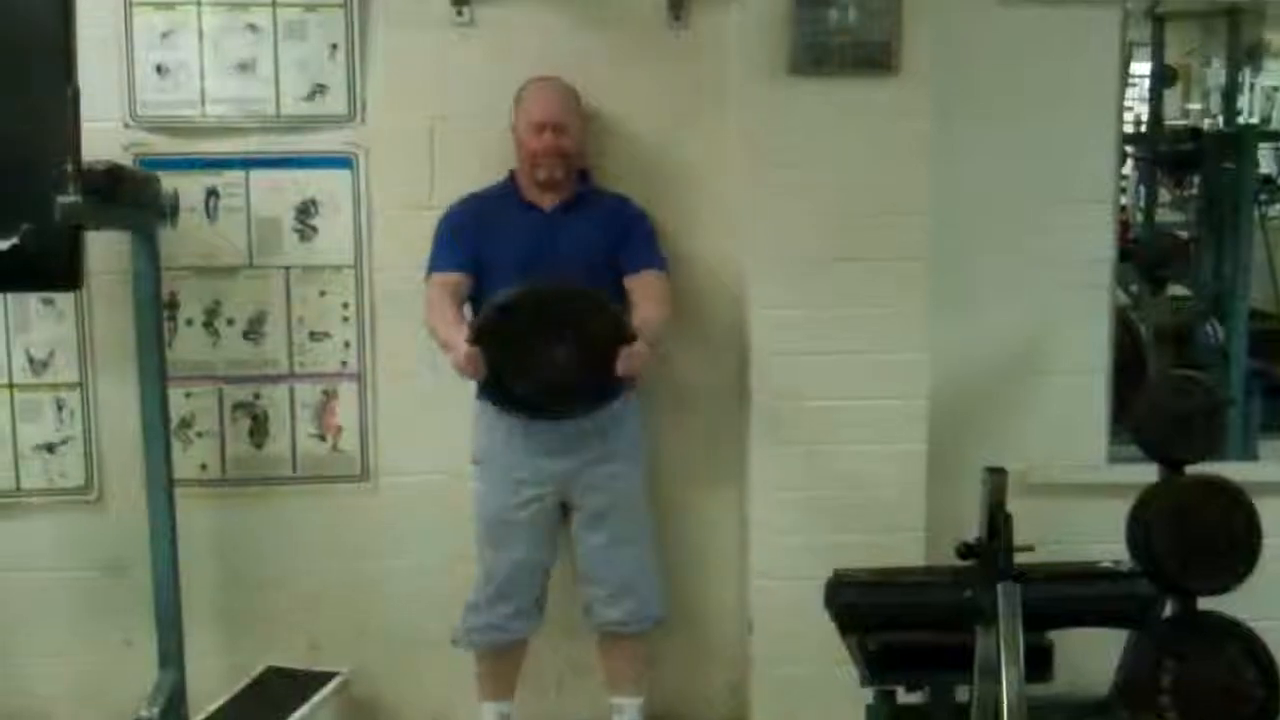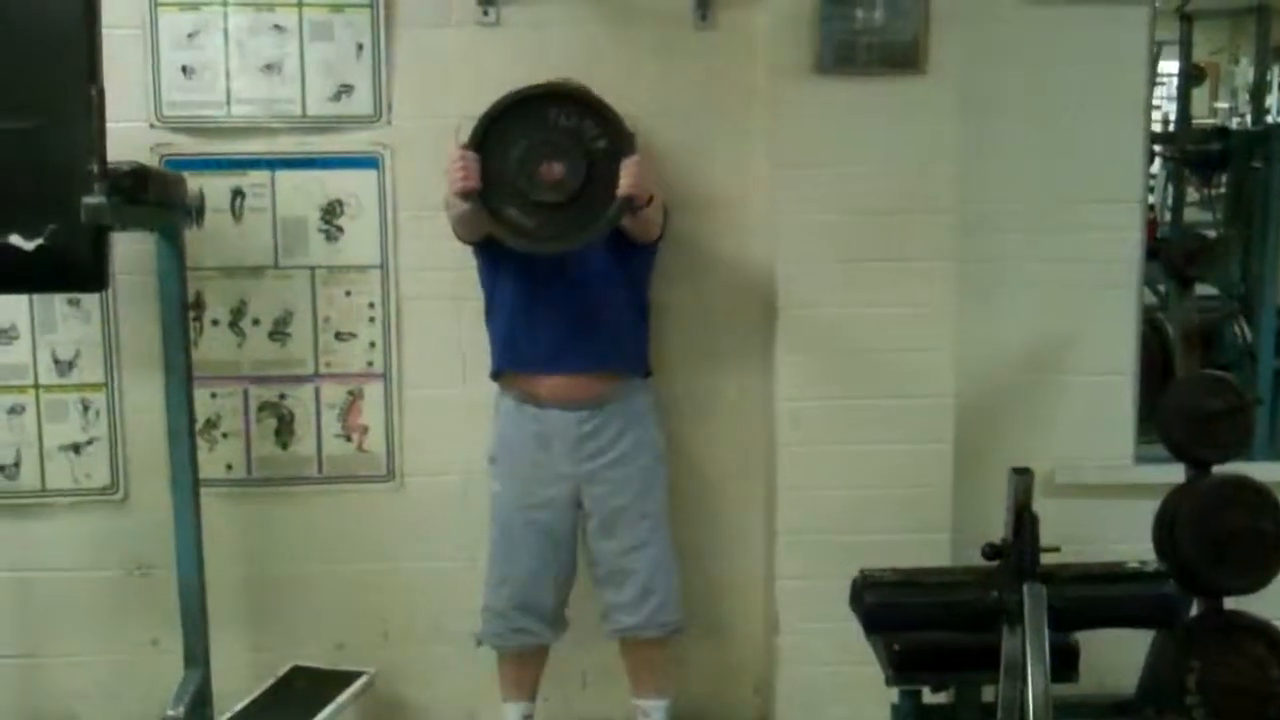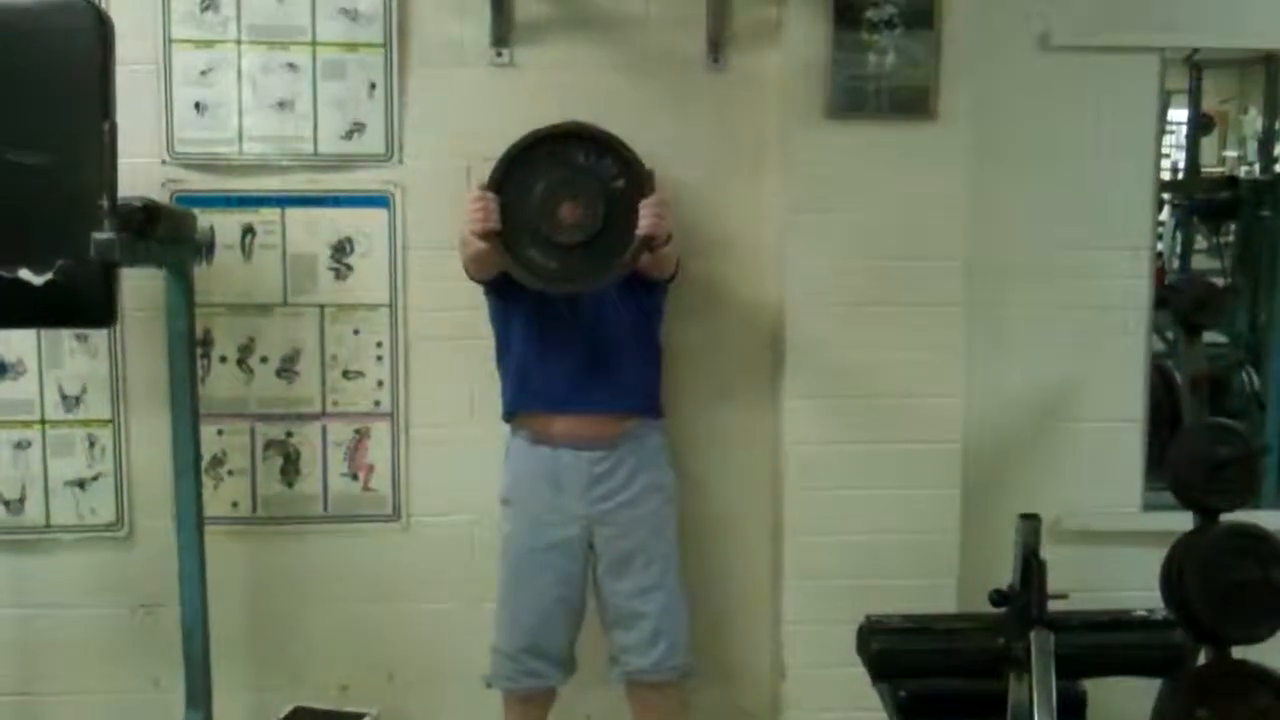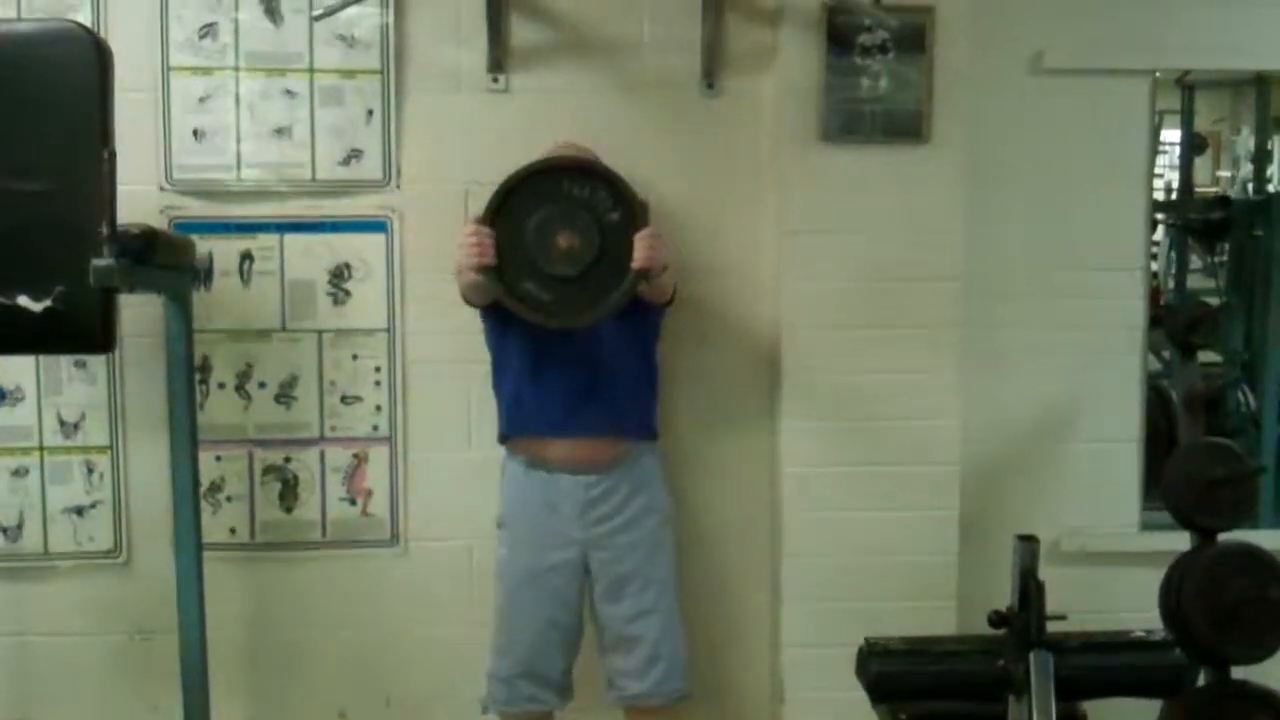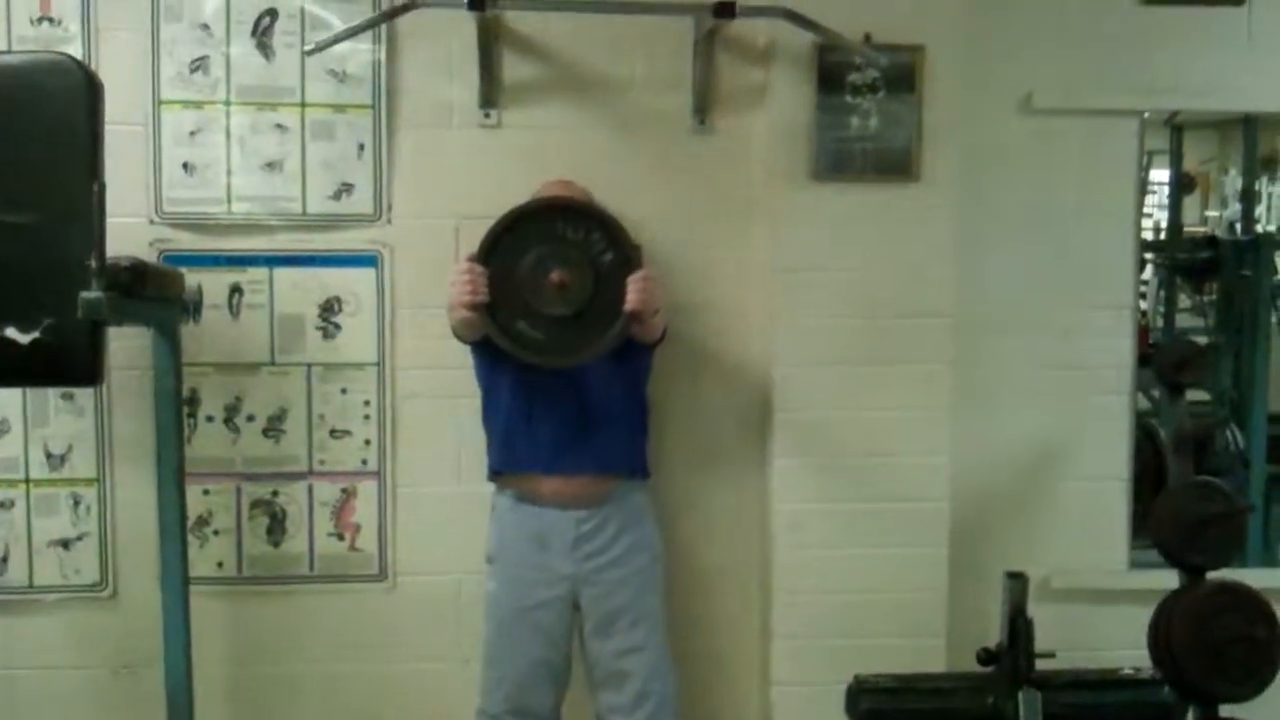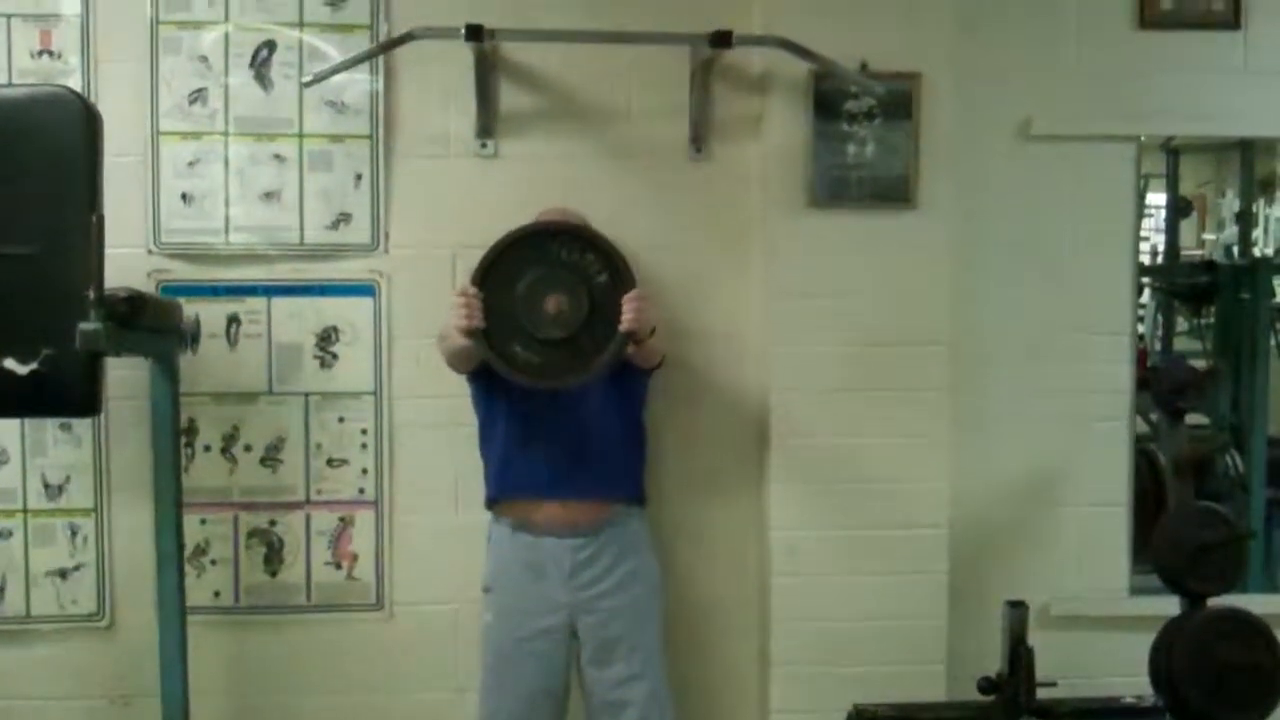
dt=0.7s
person 1, frame 1
left shoulder: (620, 217)
right shoulder: (471, 217)
left elbow: (652, 294)
right elbow: (441, 296)
left wrist: (643, 342)
right wrist: (457, 342)
left hip: (606, 429)
right hip: (511, 432)
left knee: (622, 588)
right knee: (499, 595)
person 1, frame 2
left shoulder: (621, 209)
left elbow: (649, 225)
right elbow: (469, 224)
left wrist: (641, 198)
right wrist: (461, 197)
left hip: (620, 419)
right hip: (528, 422)
left knee: (642, 587)
right knee: (520, 591)
person 1, frame 3
left shoulder: (633, 253)
left elbow: (662, 266)
right elbow: (481, 266)
left wrist: (660, 240)
right wrist: (477, 239)
left hip: (632, 458)
right hip: (540, 462)
left knee: (652, 633)
right knee: (528, 636)
person 1, frame 4
left shoulder: (627, 264)
left elbow: (660, 291)
right elbow: (479, 292)
left wrist: (658, 269)
right wrist: (470, 269)
left hip: (627, 483)
right hip: (535, 486)
left knee: (648, 660)
right knee: (525, 664)
person 1, frame 5
left shoulder: (617, 304)
left elbow: (650, 329)
right elbow: (469, 327)
left wrist: (648, 310)
right wrist: (463, 306)
left hip: (618, 518)
right hip: (525, 521)
person 1, frame 6
left shoulder: (614, 330)
left elbow: (649, 355)
right elbow: (461, 358)
left wrist: (645, 333)
right wrist: (458, 334)
left hip: (614, 546)
right hip: (522, 549)
